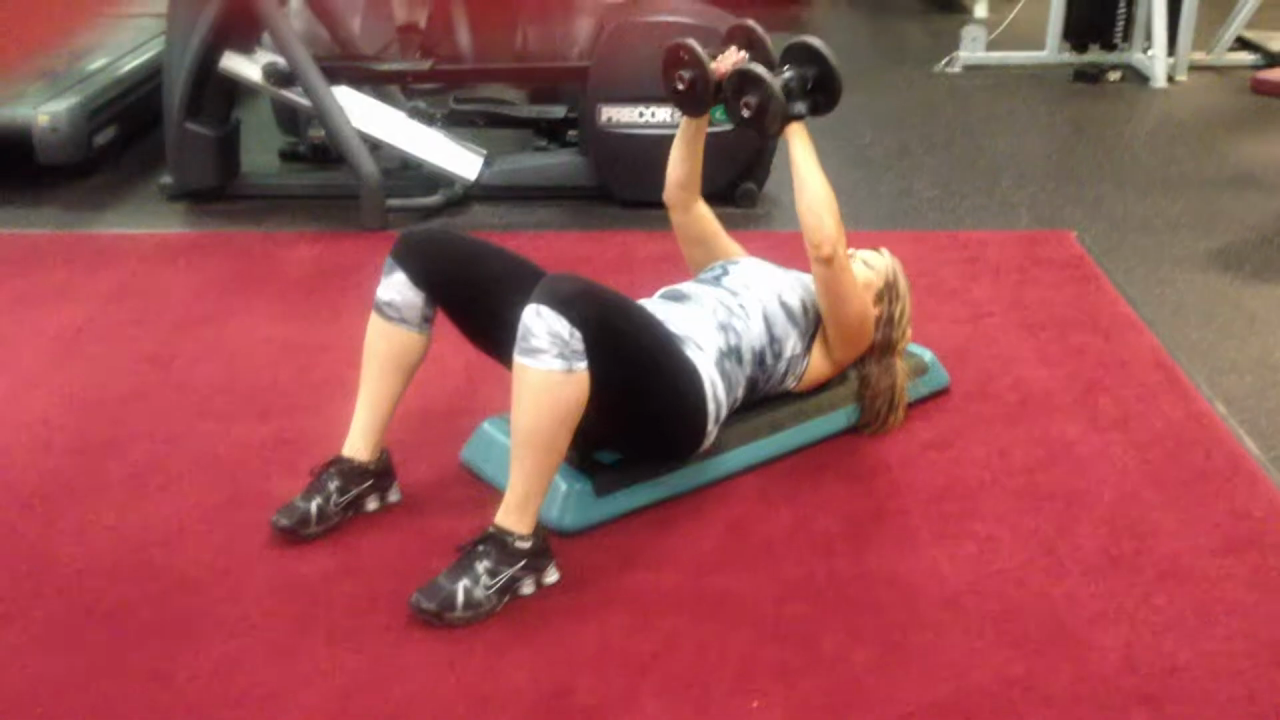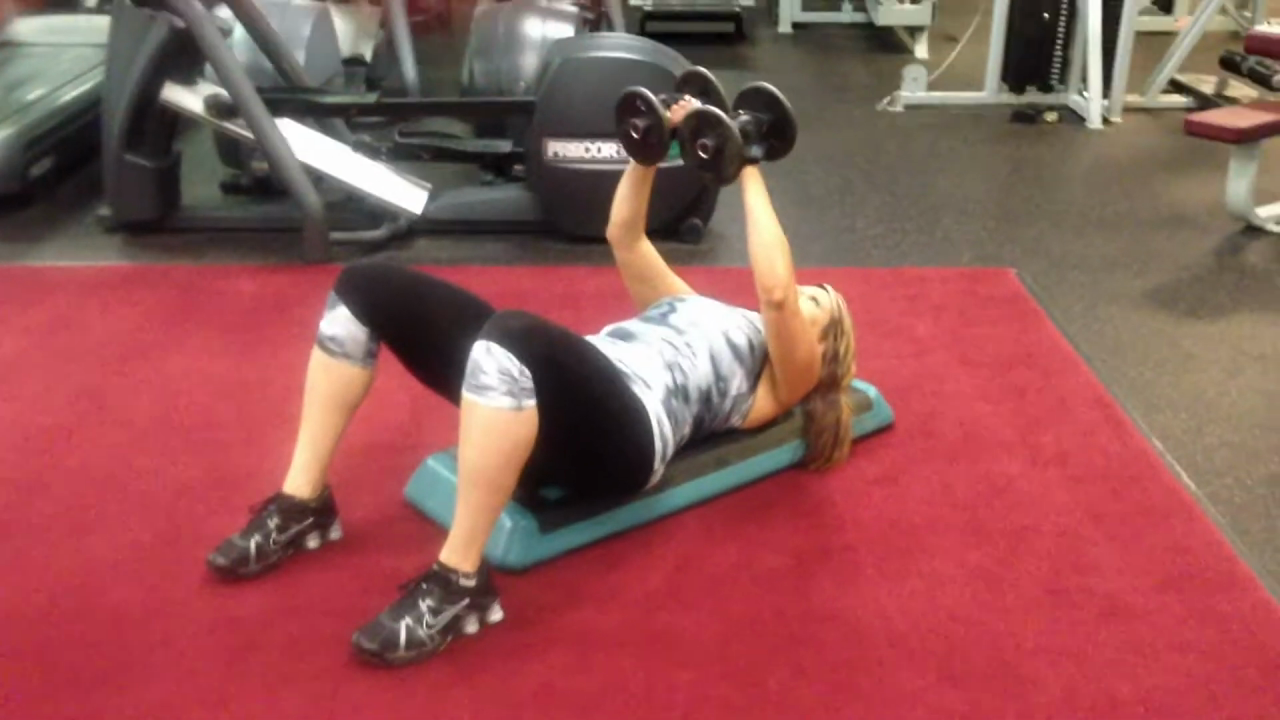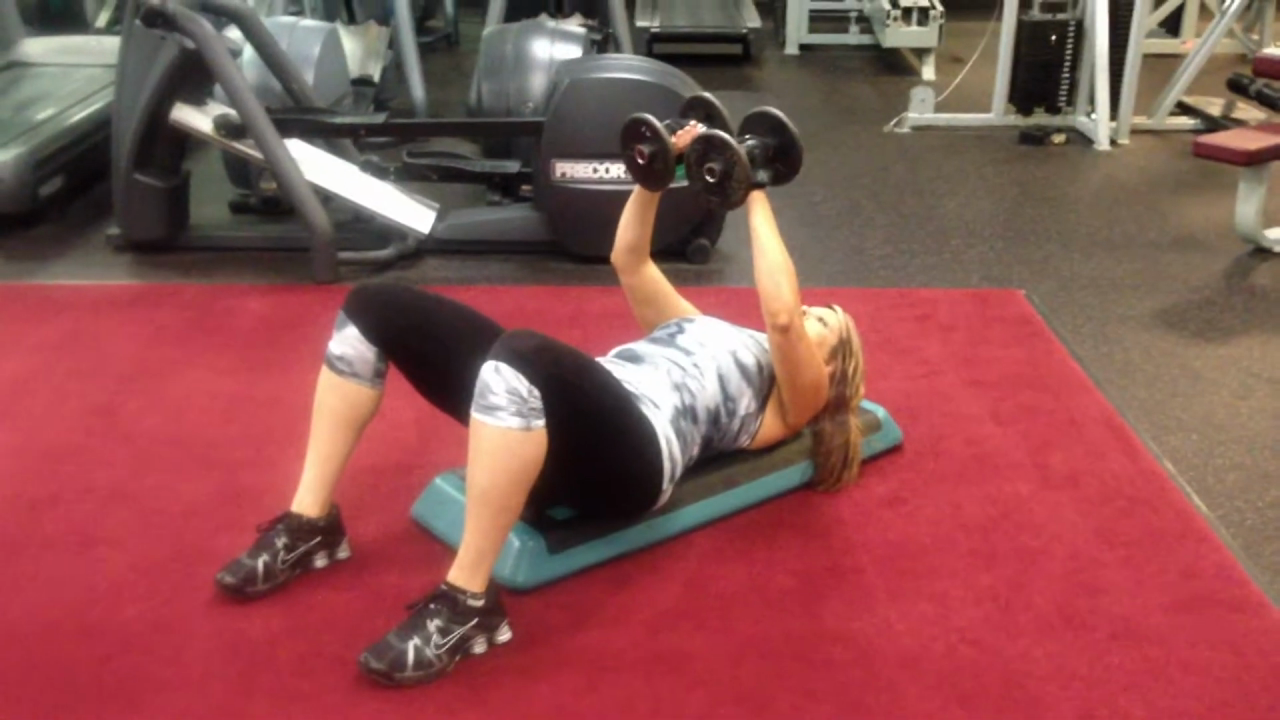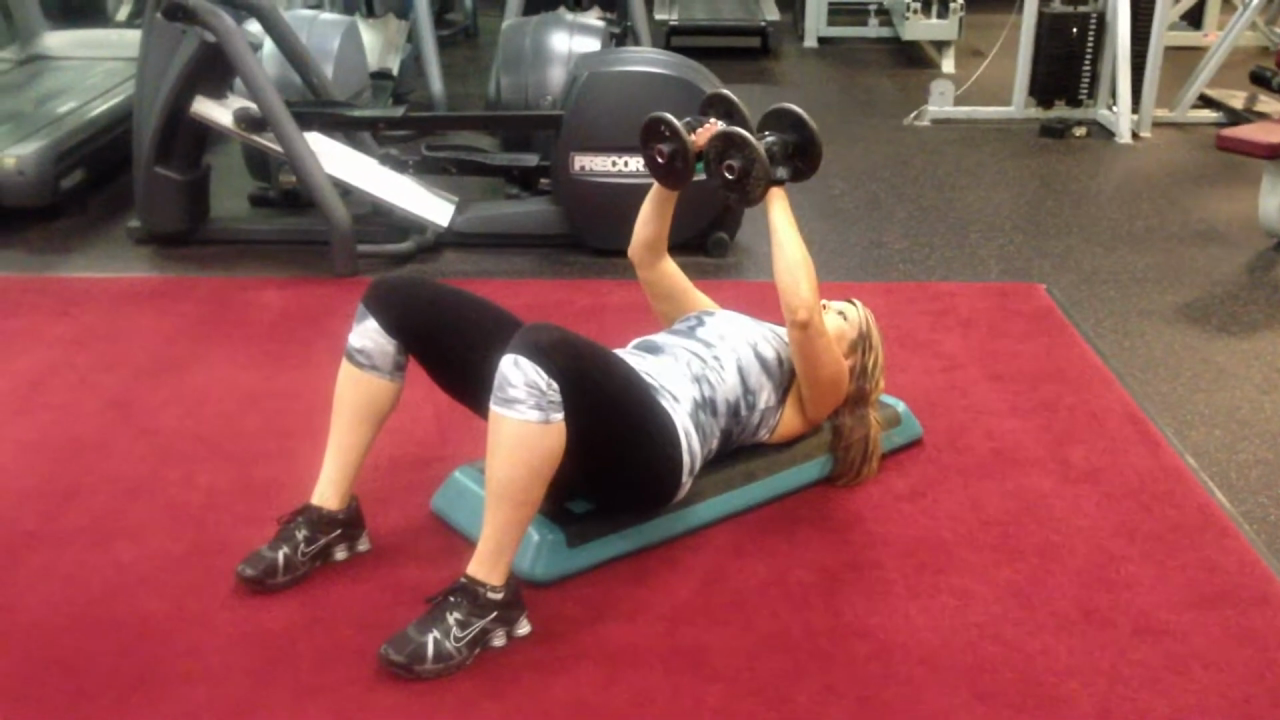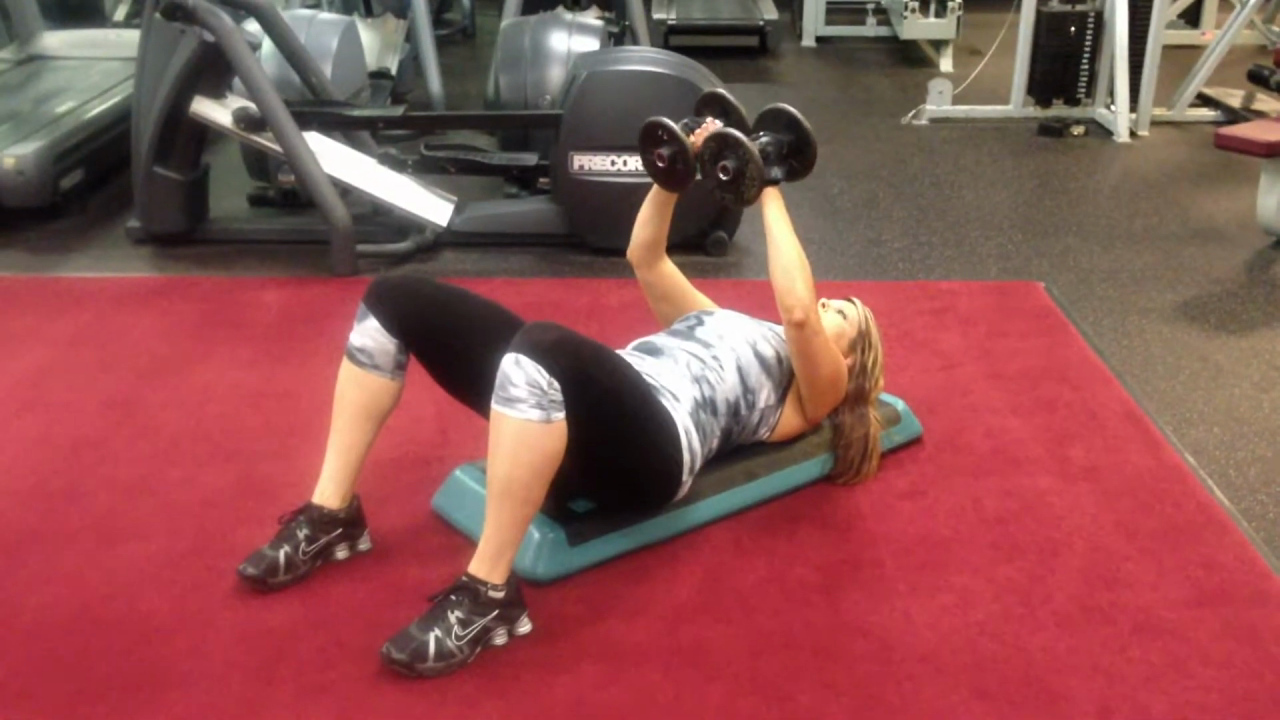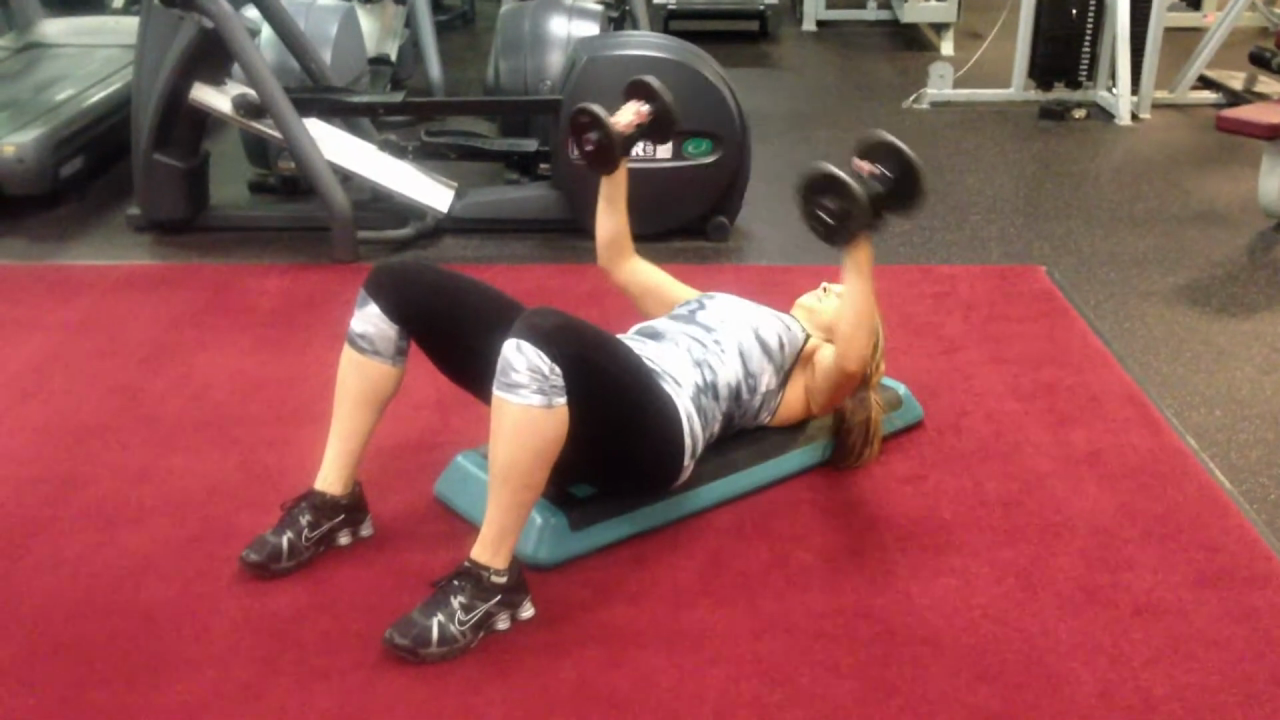
dt=0.7s
person 1, frame 1
left shoulder: (841, 335)
right shoulder: (755, 273)
left elbow: (825, 246)
right elbow: (682, 202)
left wrist: (795, 130)
right wrist: (700, 106)
left hip: (677, 392)
right hip: (605, 354)
left knee: (560, 298)
right knee: (420, 253)
left ankle: (516, 543)
right ankle: (361, 467)
person 1, frame 2
left shoulder: (787, 373)
right shoulder: (702, 311)
left elbow: (776, 291)
right elbow: (626, 239)
left wrist: (750, 173)
left hip: (624, 429)
right hip: (560, 392)
left knee: (512, 336)
right knee: (366, 288)
left ankle: (459, 583)
right ankle: (302, 504)
person 1, frame 3
left shoulder: (796, 395)
right shoulder: (709, 331)
left elbow: (782, 315)
right elbow: (631, 262)
left wrist: (756, 198)
left hip: (634, 448)
right hip: (562, 408)
left knee: (521, 354)
right knee: (375, 308)
left ankle: (467, 602)
right ankle: (310, 524)
person 1, frame 4
left shoulder: (815, 390)
right shoulder: (728, 325)
left elbow: (801, 311)
right elbow: (648, 257)
left wrist: (775, 195)
left hip: (651, 444)
right hip: (587, 405)
left knee: (540, 347)
right knee: (395, 300)
left ankle: (486, 595)
right ankle: (330, 516)
person 1, frame 5
left shoulder: (815, 389)
right shoulder: (725, 322)
left elbow: (797, 311)
right elbow: (646, 259)
left wrist: (769, 196)
left hip: (652, 442)
right hip: (583, 402)
left knee: (540, 345)
right knee: (396, 296)
left ankle: (488, 593)
right ankle: (331, 515)
person 1, frame 6
left shoulder: (812, 368)
right shoulder: (714, 307)
left elbow: (854, 361)
right elbow: (618, 259)
left wrist: (859, 235)
right wrist: (617, 157)
left hip: (656, 428)
right hip: (584, 389)
left knee: (543, 331)
right knee: (397, 283)
left ankle: (491, 579)
right ankle: (334, 501)
